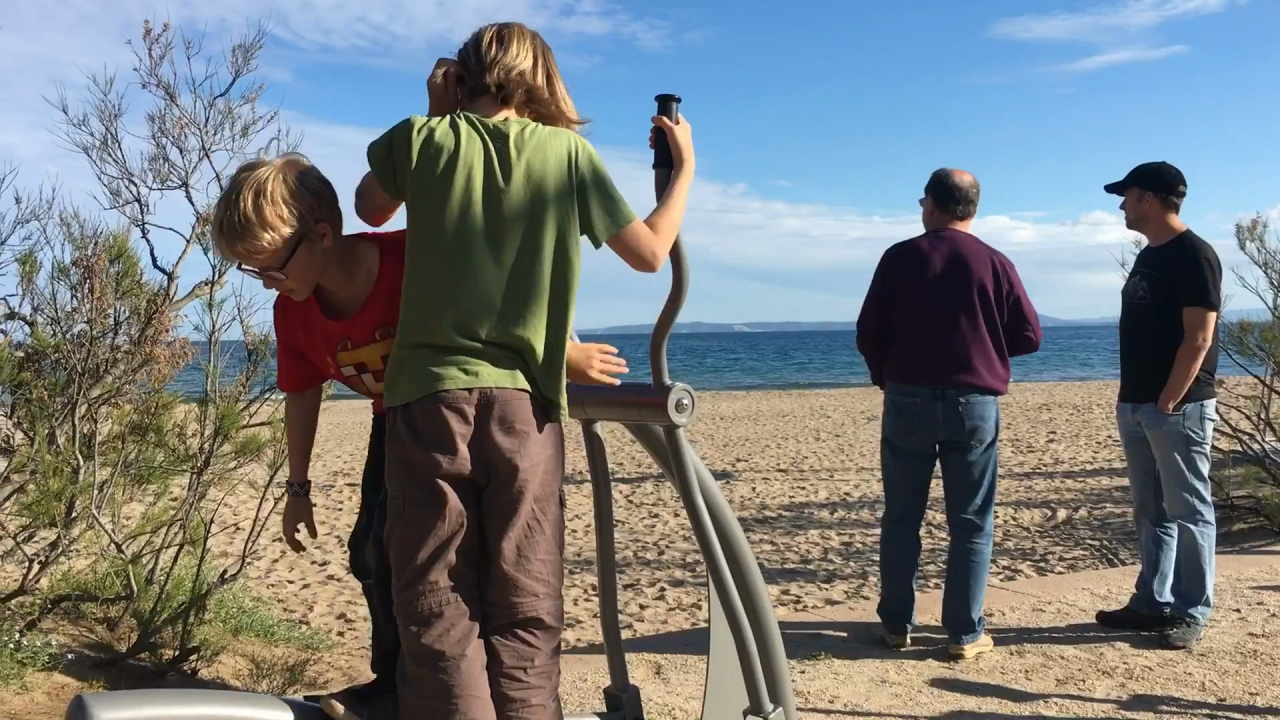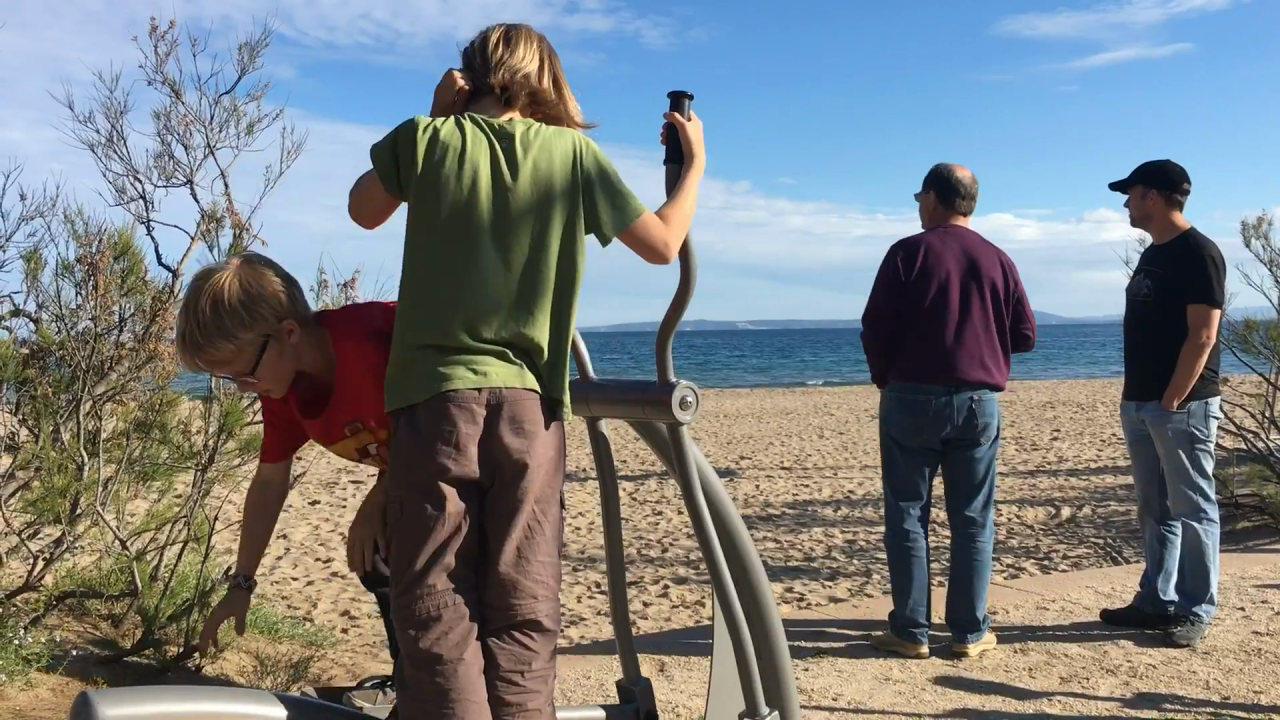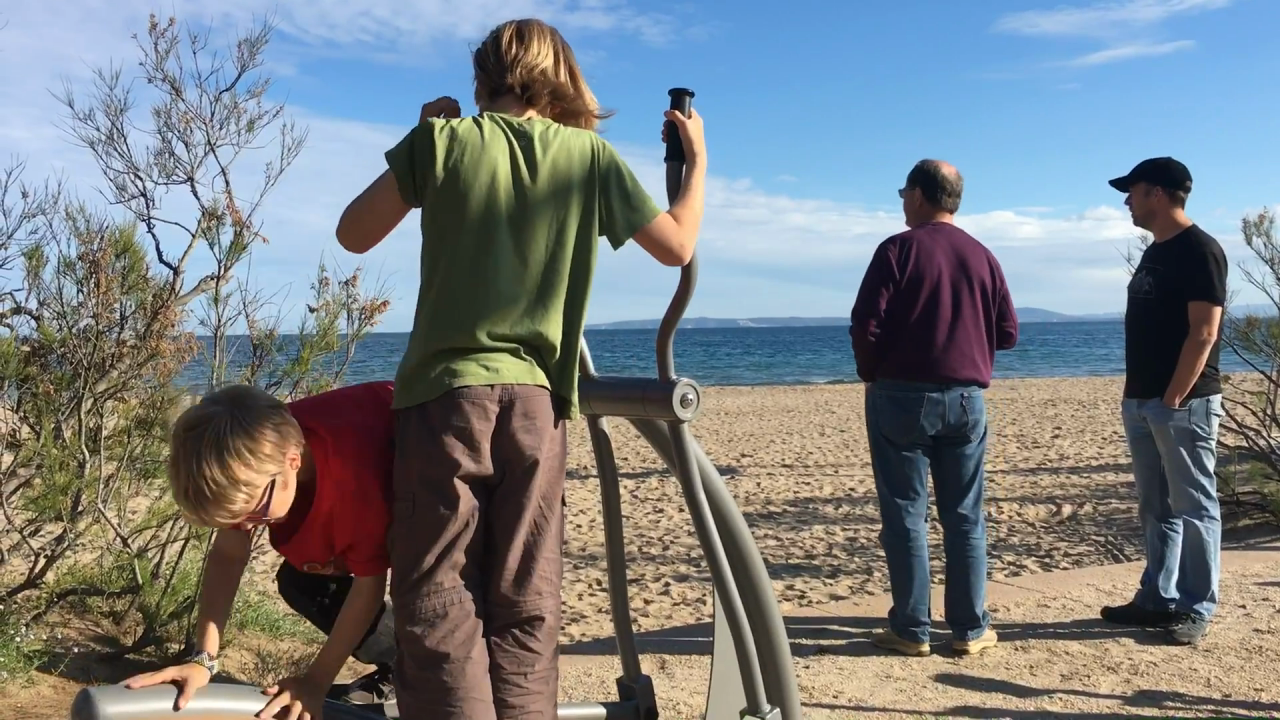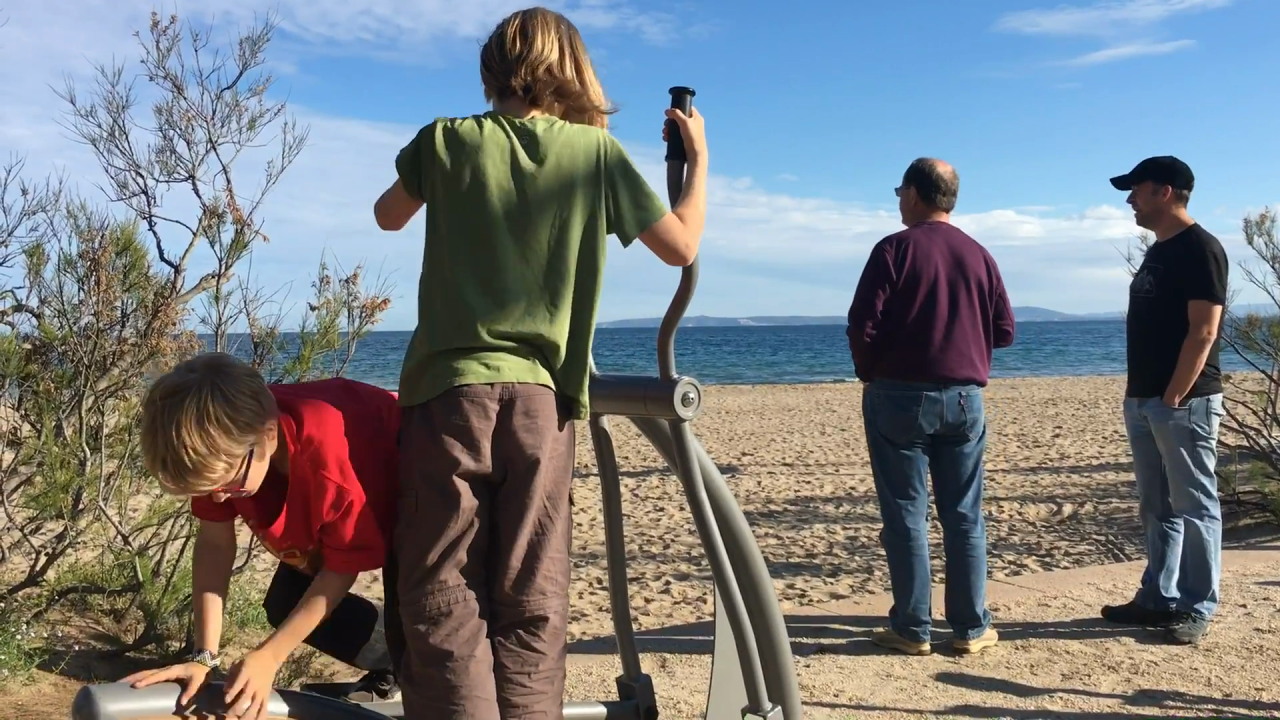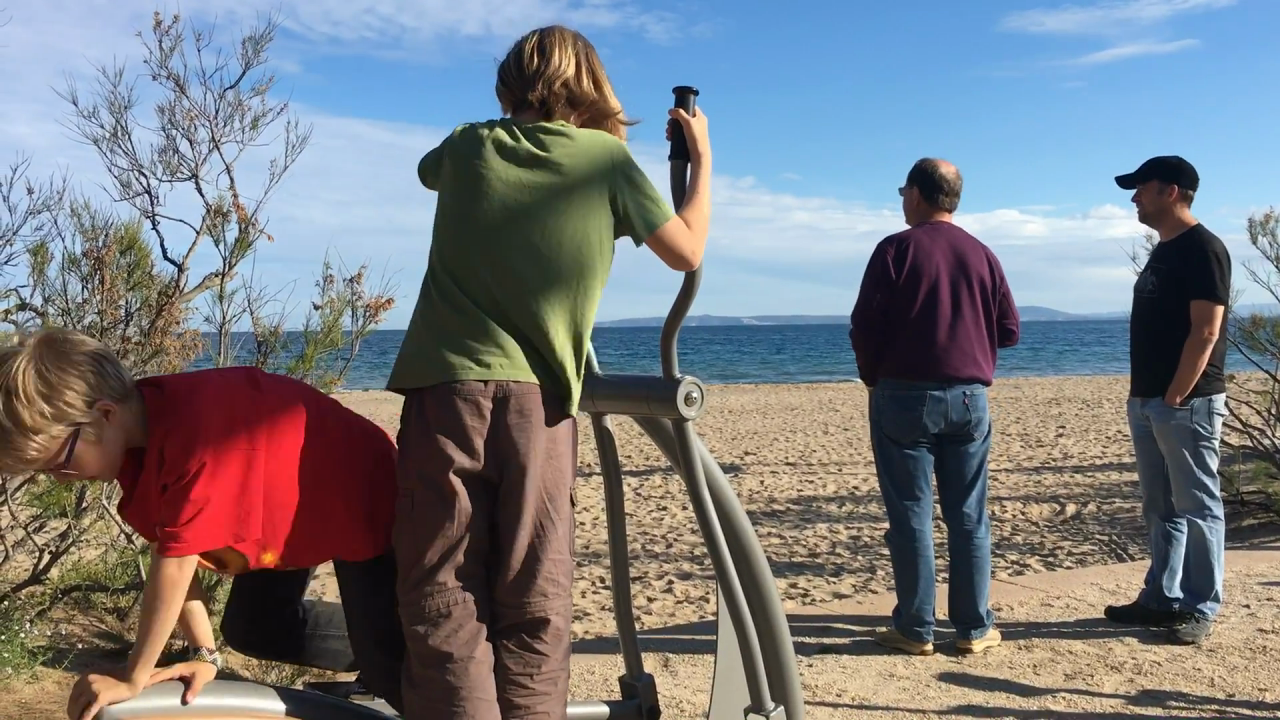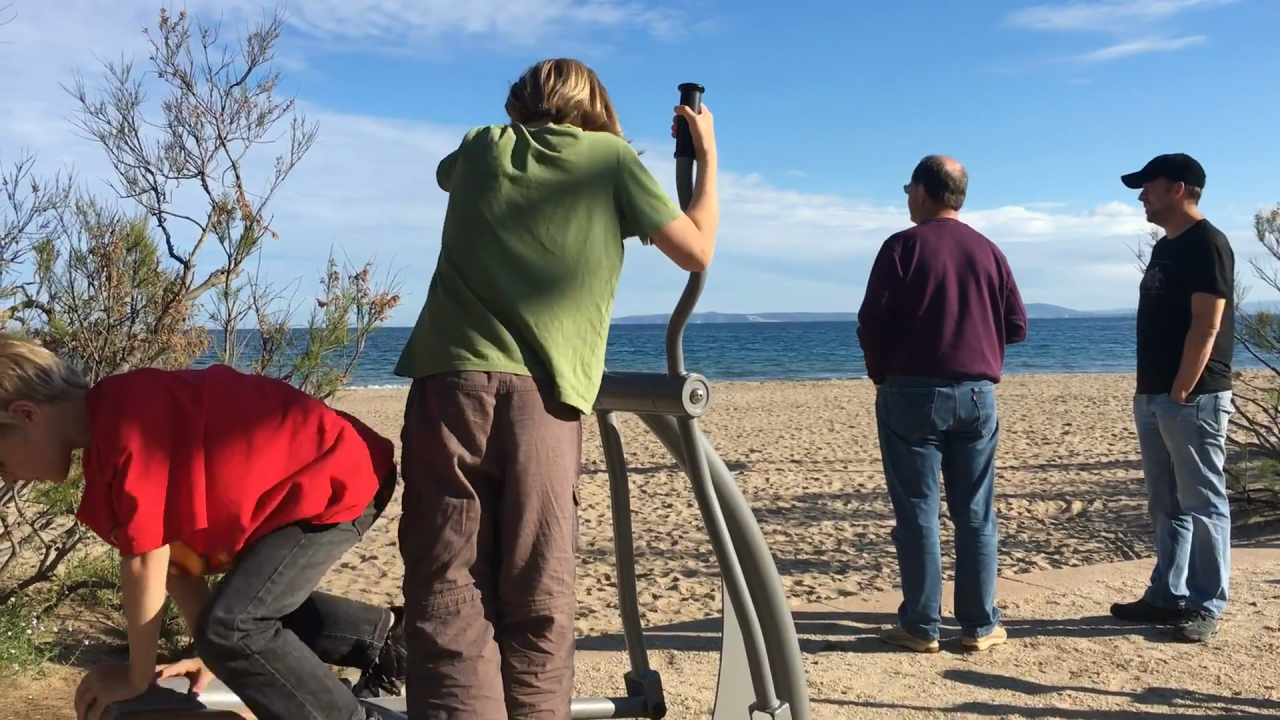
dt=0.4s
person 1, frame 1
left shoulder: (422, 139)
right shoulder: (566, 151)
left elbow: (370, 210)
right elbow: (649, 252)
right wrist: (684, 166)
left hip: (431, 397)
right hip: (524, 401)
left knee: (441, 606)
right knee: (525, 607)
person 1, frame 2
left shoulder: (426, 141)
right shoulder: (571, 151)
left elbow: (363, 212)
right elbow: (662, 243)
right wrist: (694, 161)
left hip: (434, 396)
right hip: (527, 401)
left knee: (437, 606)
right knee: (523, 610)
person 1, frame 3
left shoulder: (443, 141)
right shoulder: (587, 154)
left elbow: (354, 235)
right elbow: (677, 246)
right wrist: (697, 158)
left hip: (445, 393)
right hip: (535, 399)
left knee: (439, 600)
right knee: (524, 605)
person 1, frame 4
left shoulder: (446, 141)
right shoulder: (596, 152)
left elbow: (388, 216)
right elbow: (681, 246)
right wrist: (699, 157)
left hip: (449, 392)
right hip: (542, 398)
left knee: (444, 598)
right knee: (531, 602)
person 1, frame 5
left shoulder: (466, 147)
right shoulder: (604, 156)
right elbow: (687, 251)
right wrist: (701, 157)
left hip: (448, 389)
right hip: (538, 399)
left knee: (445, 599)
right knee: (533, 604)
person 1, frame 6
left shoulder: (480, 148)
right shoulder: (609, 157)
right elbow: (696, 252)
right wrist: (708, 155)
left hip: (450, 383)
right hip: (541, 395)
left knee: (449, 600)
right knee: (537, 603)
person 2, frame 1
left shoulder: (899, 258)
right shoulder: (995, 263)
left elbow: (868, 335)
right elbow: (1029, 337)
left wrist: (885, 378)
left hip: (906, 402)
right hip: (975, 404)
left knee: (901, 516)
right knee: (971, 523)
left ankle: (896, 624)
right ankle: (966, 633)
person 2, frame 2
left shoulder: (907, 253)
right shoulder: (997, 260)
left elbow: (875, 330)
right elbow: (1025, 336)
left wrist: (883, 378)
left hip: (912, 399)
right hip: (978, 402)
left knee: (907, 517)
right knee: (972, 521)
left ankle: (910, 630)
right ankle: (970, 631)
person 2, frame 3
left shoulder: (898, 249)
right shoulder: (982, 256)
left elbow: (867, 327)
right elbow: (1007, 333)
left wrist: (870, 373)
left hip: (902, 396)
right hip: (966, 398)
left knee: (905, 515)
right knee: (965, 517)
left ankle: (911, 629)
right ankle: (970, 627)
person 2, frame 4
left shoulder: (894, 249)
right shoulder: (979, 255)
left elbow: (864, 327)
right elbow: (1004, 330)
left wrist: (868, 373)
left hip: (899, 396)
right hip: (965, 398)
left knee: (905, 514)
right knee: (965, 516)
left ankle: (912, 628)
right ankle: (971, 627)
person 2, frame 5
left shoulder: (896, 249)
right shoulder: (982, 254)
left elbow: (865, 327)
right elbow: (1009, 330)
left wrist: (872, 377)
left hip: (905, 396)
right hip: (970, 398)
left knee: (911, 515)
right knee: (969, 516)
left ankle: (915, 628)
right ankle: (974, 627)
person 2, frame 6
left shoulder: (903, 246)
right shoulder: (989, 251)
left elbow: (872, 323)
right elbow: (1017, 326)
left wrist: (880, 374)
left hip: (912, 393)
right hip: (977, 394)
left knee: (917, 512)
right knee: (976, 514)
left ankle: (921, 626)
right ankle: (980, 624)
person 3, frame 1
left shoulder: (1194, 256)
right shoulder: (1147, 255)
left elbow: (1199, 339)
left wrist: (1168, 401)
right wrist: (1129, 397)
left hip: (1177, 407)
right hip: (1136, 405)
left knee: (1188, 512)
right knee: (1151, 512)
left ankle: (1190, 612)
right ankle: (1153, 602)
person 3, frame 2
left shoulder: (1198, 254)
right shoulder: (1152, 254)
left elbow: (1203, 337)
left wrist: (1172, 400)
right wrist: (1134, 395)
left hip: (1182, 405)
right hip: (1140, 404)
left knee: (1192, 510)
right knee: (1155, 510)
left ankle: (1195, 611)
right ankle: (1157, 600)
person 3, frame 3
left shoulder: (1200, 251)
right shoulder: (1154, 251)
left elbow: (1204, 333)
left wrist: (1174, 397)
right wrist: (1134, 393)
left hip: (1183, 403)
right hip: (1142, 401)
left knee: (1193, 508)
right knee: (1156, 508)
left ankle: (1196, 608)
right ankle: (1158, 598)
person 3, frame 4
left shoulder: (1200, 249)
right shoulder: (1157, 250)
left elbow: (1204, 332)
left wrist: (1174, 397)
left hip: (1184, 402)
right hip: (1143, 400)
left knee: (1193, 507)
right knee: (1157, 507)
left ankle: (1197, 608)
right ankle: (1159, 597)
person 3, frame 5
left shoulder: (1203, 249)
right shoulder: (1162, 250)
left elbow: (1206, 333)
left wrist: (1176, 396)
left hip: (1186, 402)
right hip: (1147, 400)
left knee: (1196, 507)
right knee: (1161, 508)
left ankle: (1199, 608)
right ankle: (1162, 597)
person 3, frame 6
left shoulder: (1207, 244)
right shoulder: (1164, 247)
left elbow: (1206, 327)
left wrist: (1181, 391)
right wrist: (1149, 390)
left hip: (1193, 399)
right hip: (1152, 396)
left knee: (1202, 504)
right knee: (1166, 505)
left ankle: (1206, 606)
right ankle: (1168, 595)
person 4, frame 1
left shoulder: (414, 259)
right shoulder: (293, 311)
right elbow: (301, 396)
left wrist: (566, 354)
right wrist: (298, 488)
right hip: (396, 416)
right knee: (371, 550)
person 4, frame 2
left shoulder: (372, 346)
right shoulder: (282, 392)
right elbow: (269, 483)
left wrist: (377, 503)
right wrist: (240, 586)
right knee: (381, 563)
person 4, frame 3
left shoulder: (352, 476)
right shoulder: (251, 464)
left elbow: (370, 584)
right elbow: (228, 551)
left wrist: (317, 680)
right wrist: (204, 659)
right knee: (298, 583)
right ankle: (396, 668)
person 4, frame 4
left shoulder: (328, 457)
right shoulder: (225, 445)
left elbow: (343, 568)
right elbow: (214, 543)
left wrist: (269, 656)
right wrist: (204, 656)
left knee: (409, 642)
right knee: (285, 605)
right ankle: (391, 669)
person 4, frame 5
left shoulder: (195, 435)
right shoulder: (140, 430)
left elbow: (175, 562)
right elbow: (167, 547)
left wrist: (133, 678)
right wrist: (205, 654)
left hip: (360, 499)
left knee: (386, 667)
right knee: (247, 629)
right ankle: (369, 660)
person 4, frame 6
left shoulder: (125, 421)
right shoulder: (104, 437)
left elbow: (146, 560)
right elbow: (175, 549)
left wrist: (137, 677)
right wrist: (206, 651)
left hip: (335, 477)
right hip: (301, 474)
left knee: (231, 630)
right knee: (255, 617)
right ankle: (382, 635)
